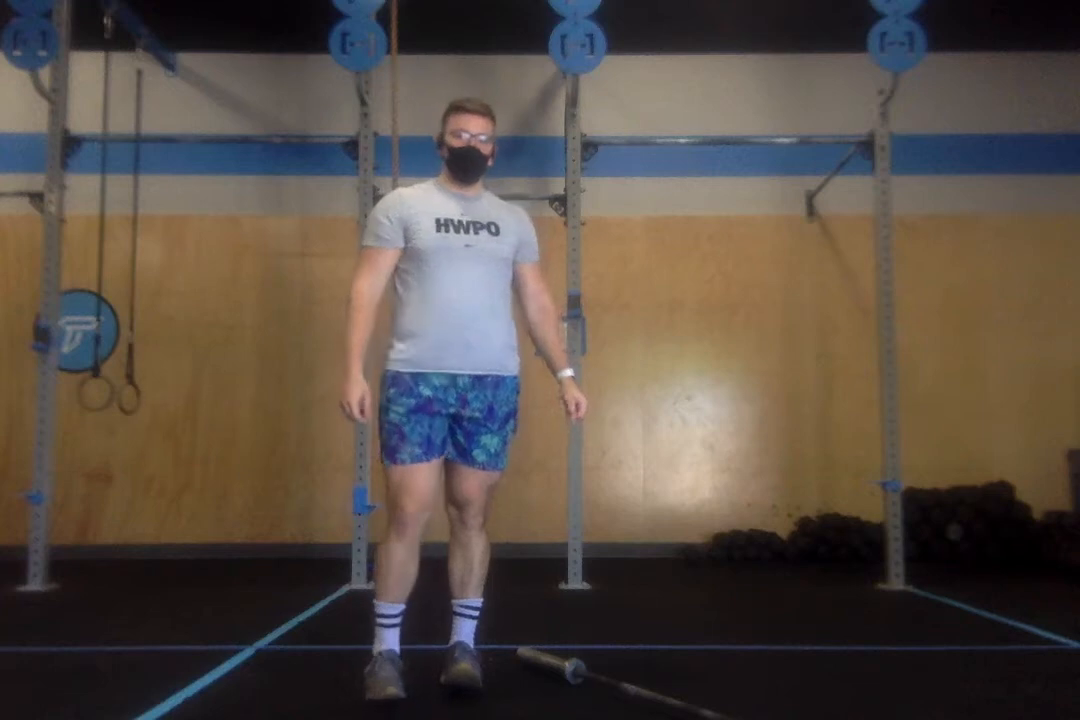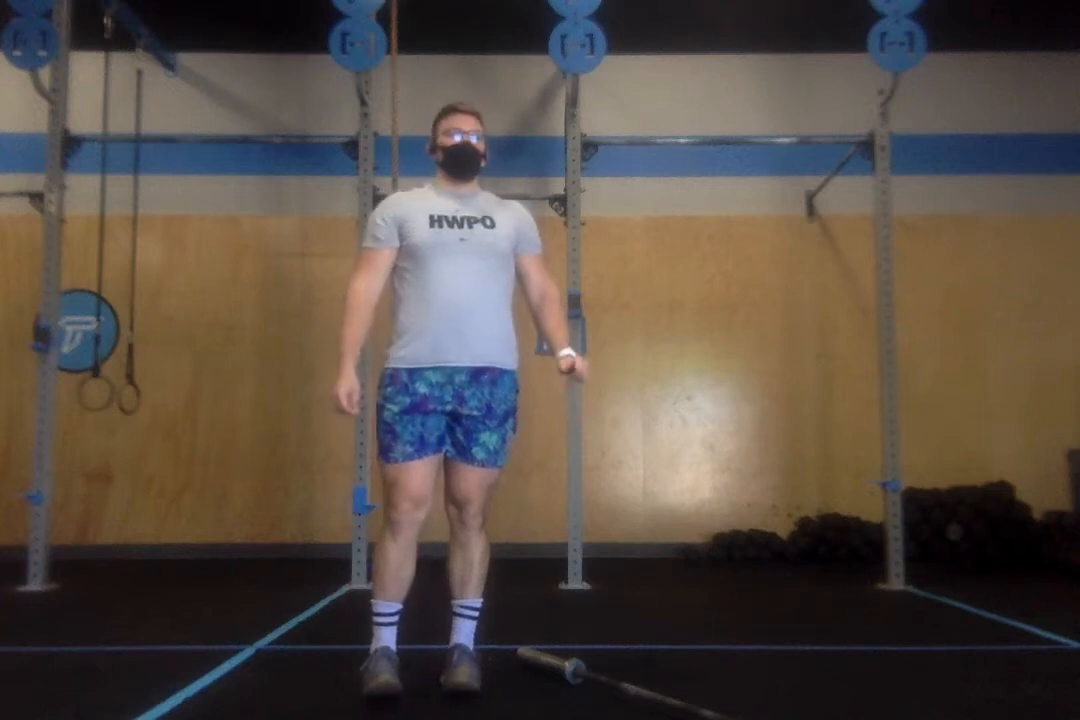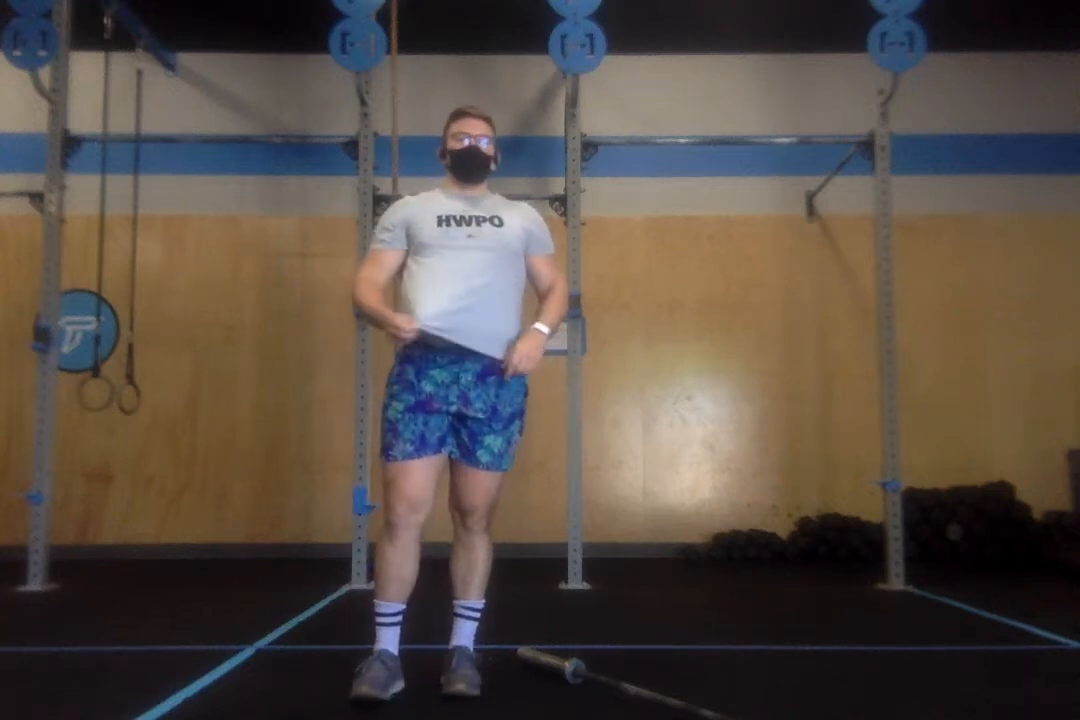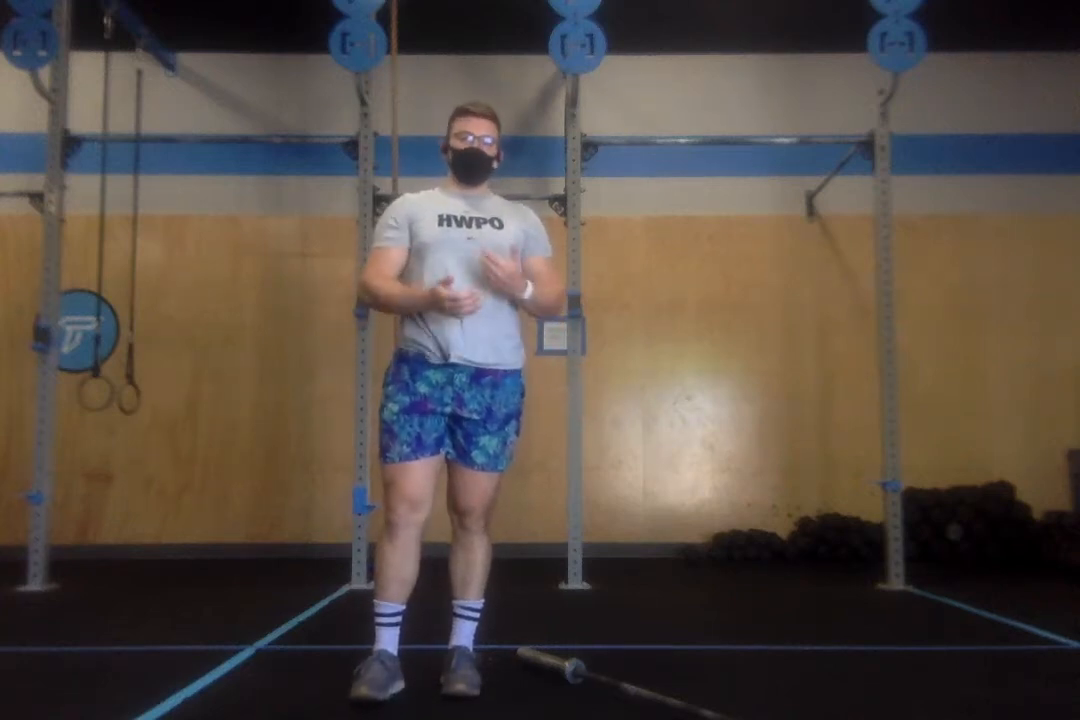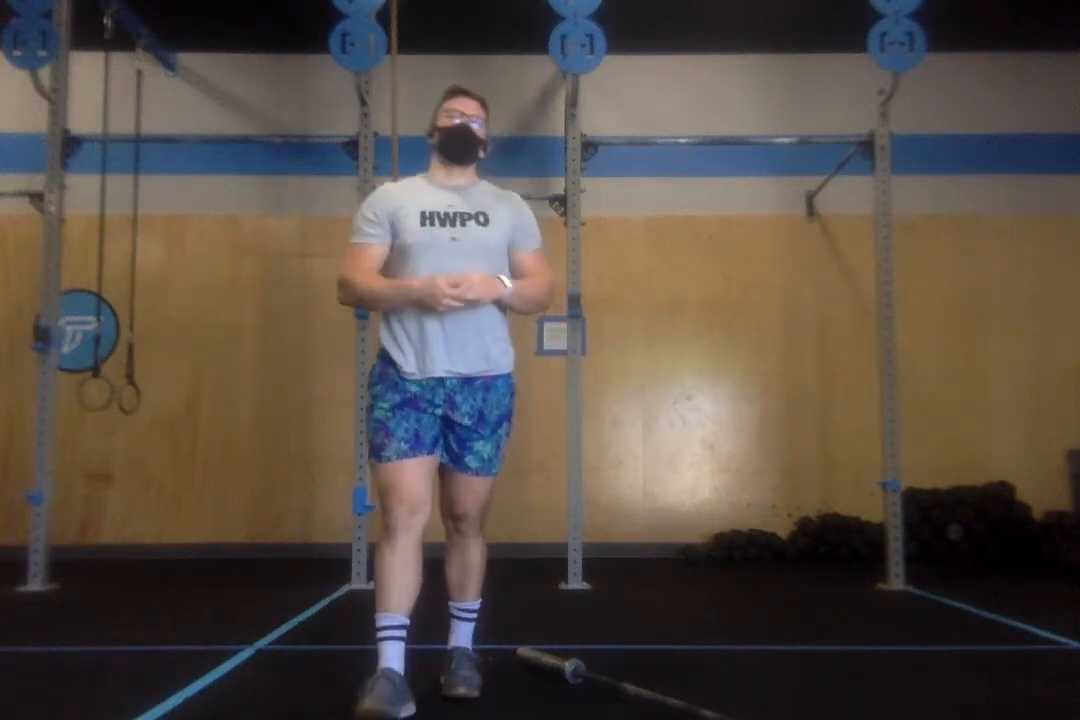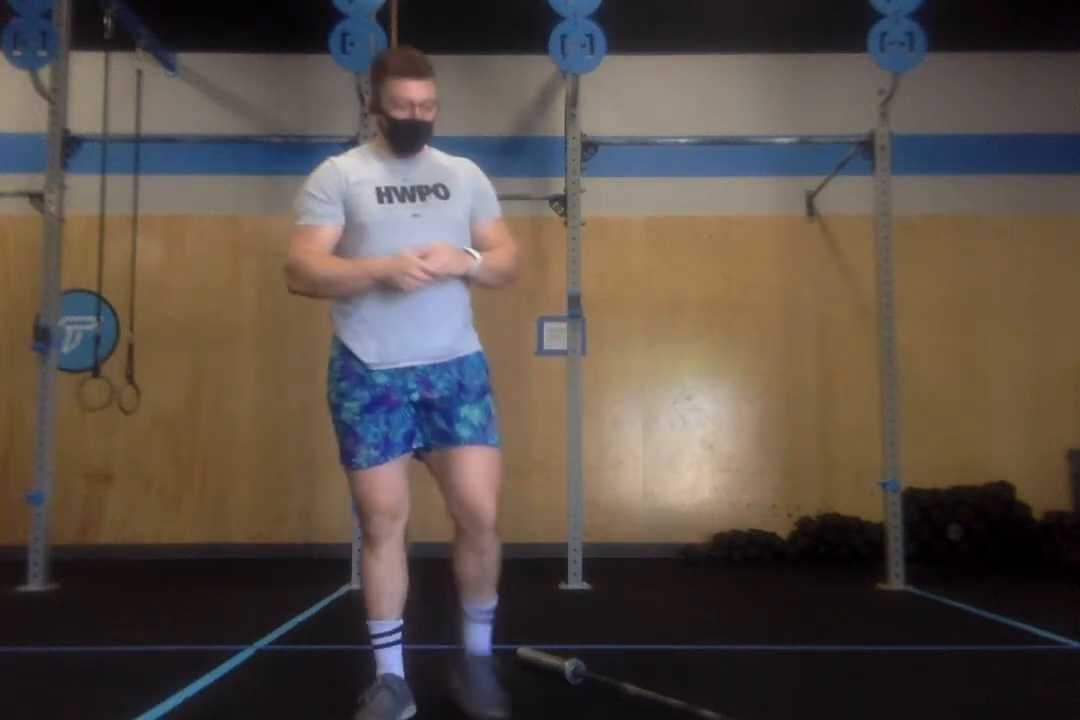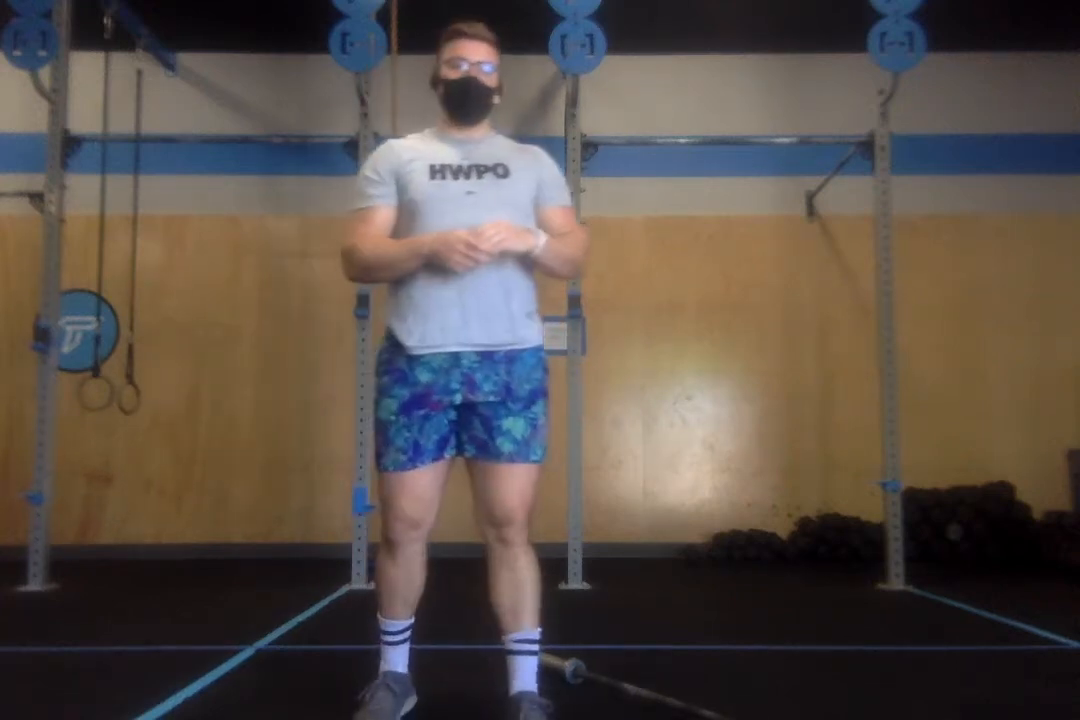
dt=0.7s
person 1, frame 1
left shoulder: (514, 220)
right shoulder: (401, 205)
left elbow: (537, 303)
right elbow: (367, 289)
left wrist: (564, 375)
right wrist: (354, 370)
left hip: (492, 383)
right hip: (417, 380)
left knee: (470, 515)
right knee: (409, 514)
left ankle: (462, 642)
right ankle: (385, 650)
person 1, frame 2
left shoulder: (513, 216)
right shoulder: (398, 208)
left elbow: (541, 290)
right elbow: (365, 287)
left wrist: (564, 348)
right wrist: (347, 366)
left hip: (490, 379)
right hip: (413, 376)
left knee: (469, 514)
right knee: (404, 511)
left ankle: (462, 646)
right ankle: (382, 649)
person 1, frame 3
left shoulder: (524, 218)
right shoulder: (407, 211)
left elbow: (554, 286)
right elbow: (366, 282)
left wrist: (539, 331)
right wrist: (387, 315)
left hip: (497, 377)
right hip: (422, 371)
left knee: (474, 516)
right knee: (404, 511)
left ankle: (462, 648)
right ankle: (385, 652)
person 1, frame 4
left shoulder: (523, 220)
right shoulder: (408, 209)
left elbow: (555, 298)
right elbow: (371, 286)
left wrist: (522, 286)
right wrist: (431, 297)
left hip: (494, 380)
right hip: (419, 373)
left knee: (472, 517)
right knee: (405, 511)
left ankle: (462, 649)
right ankle: (384, 654)
person 1, frame 5
left shoulder: (510, 207)
right shoulder: (389, 199)
left elbow: (541, 291)
right elbow: (350, 285)
left wrist: (497, 287)
right wrist: (418, 289)
left hip: (484, 383)
right hip: (404, 379)
left knee: (466, 520)
right knee: (403, 516)
left ankle: (461, 648)
person 1, frame 6
left shoulder: (465, 175)
right shoulder: (337, 175)
left elbow: (508, 260)
right elbow: (300, 272)
left wrist: (467, 260)
right wrist: (382, 267)
left hip: (457, 366)
right hip: (368, 373)
left knee: (479, 514)
right knee: (382, 522)
left ankle: (475, 652)
person 1, frame 7
left shoulder: (533, 162)
right shoulder: (394, 158)
left elbow: (576, 254)
right elbow: (356, 258)
left wrist: (526, 238)
right wrist: (431, 245)
left hip: (511, 363)
right hip: (415, 363)
left knee: (509, 527)
right knee: (405, 526)
